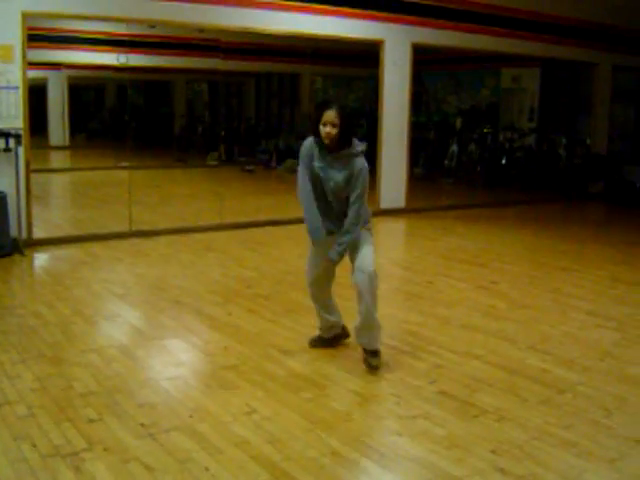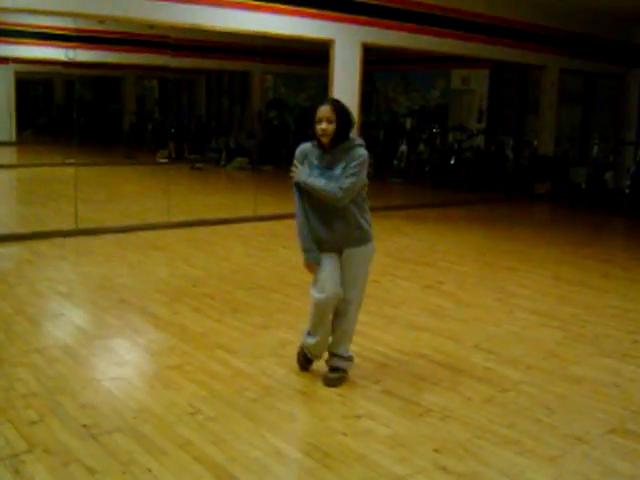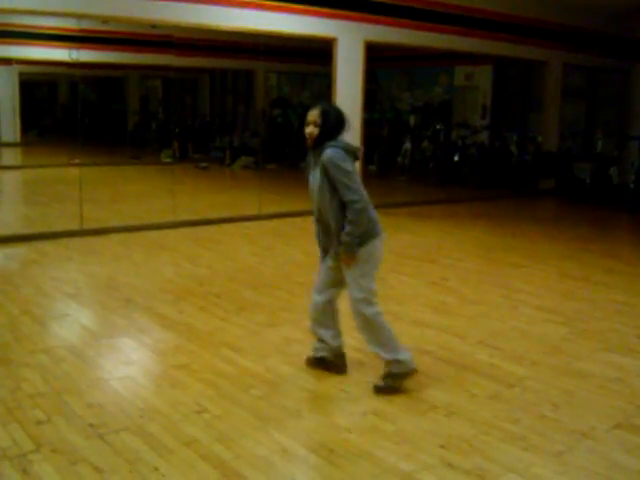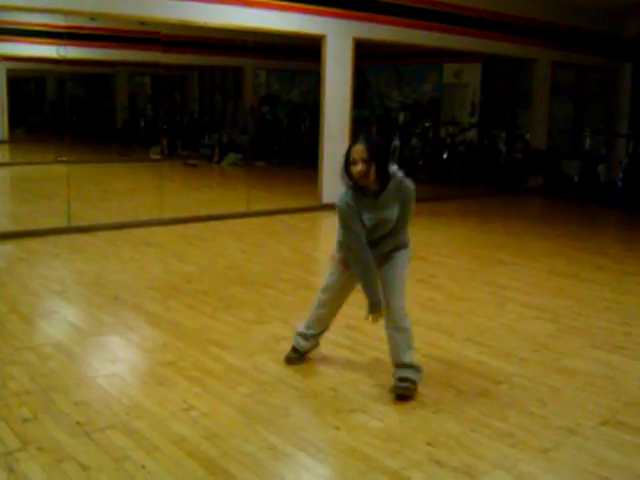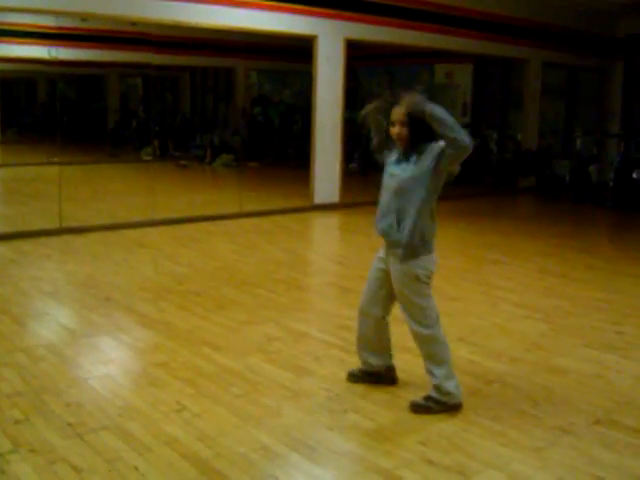
dt=1s
person 1, frame 1
left shoulder: (357, 163)
right shoulder: (310, 147)
left elbow: (356, 208)
right elbow: (305, 190)
left wrist: (341, 248)
right wrist: (316, 231)
left hip: (357, 229)
right hip: (326, 231)
left knee: (366, 274)
right knee: (316, 282)
left ankle: (369, 342)
right ankle: (332, 329)
person 1, frame 2
left shoulder: (358, 156)
right shoulder: (304, 153)
left elbow: (341, 194)
right elbow: (301, 203)
left wrist: (305, 178)
right wrist: (308, 248)
left hip: (356, 241)
right hip: (323, 241)
left knee: (349, 301)
right knee: (326, 296)
left ankle: (340, 360)
right ankle: (311, 346)
person 1, frame 3
left shoulder: (331, 157)
right shoulder: (316, 157)
left elbow: (357, 202)
left wrist: (347, 244)
right wrist: (326, 246)
left hip: (360, 245)
right hip: (338, 246)
left knee: (362, 305)
right knee: (321, 295)
left ankle: (398, 364)
right ankle: (329, 353)
person 1, frame 4
left shoulder: (403, 188)
right shoulder: (348, 200)
left elbow: (398, 234)
right elbow: (355, 250)
right wrist: (372, 295)
left hip: (391, 251)
right hip: (355, 253)
left knee: (395, 309)
right knee: (328, 298)
left ankle: (407, 375)
right ankle: (303, 343)
person 1, frame 5
left shoulder: (435, 155)
right shoulder: (396, 154)
left elbow: (463, 144)
right elbow: (380, 147)
left wrist: (427, 108)
right wrist: (375, 122)
left hip: (412, 255)
right hip: (389, 249)
left knee: (423, 324)
right knee: (370, 310)
left ankle: (447, 393)
right ankle: (378, 366)
